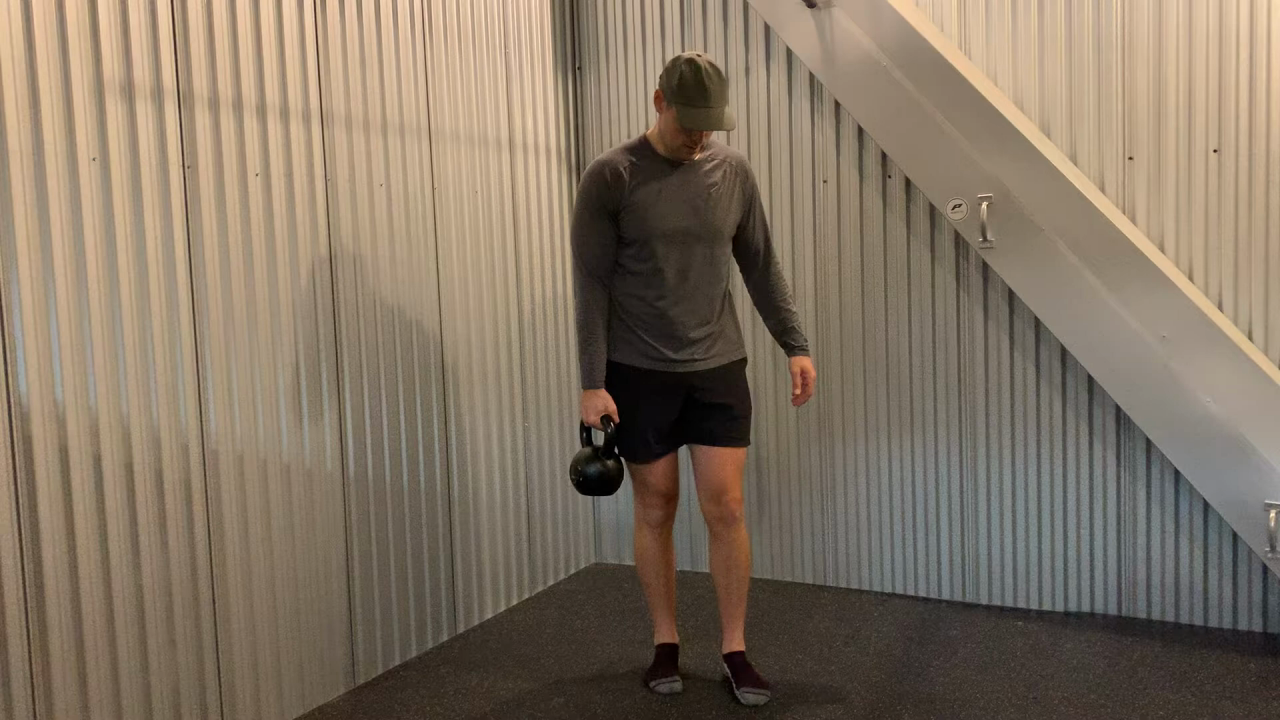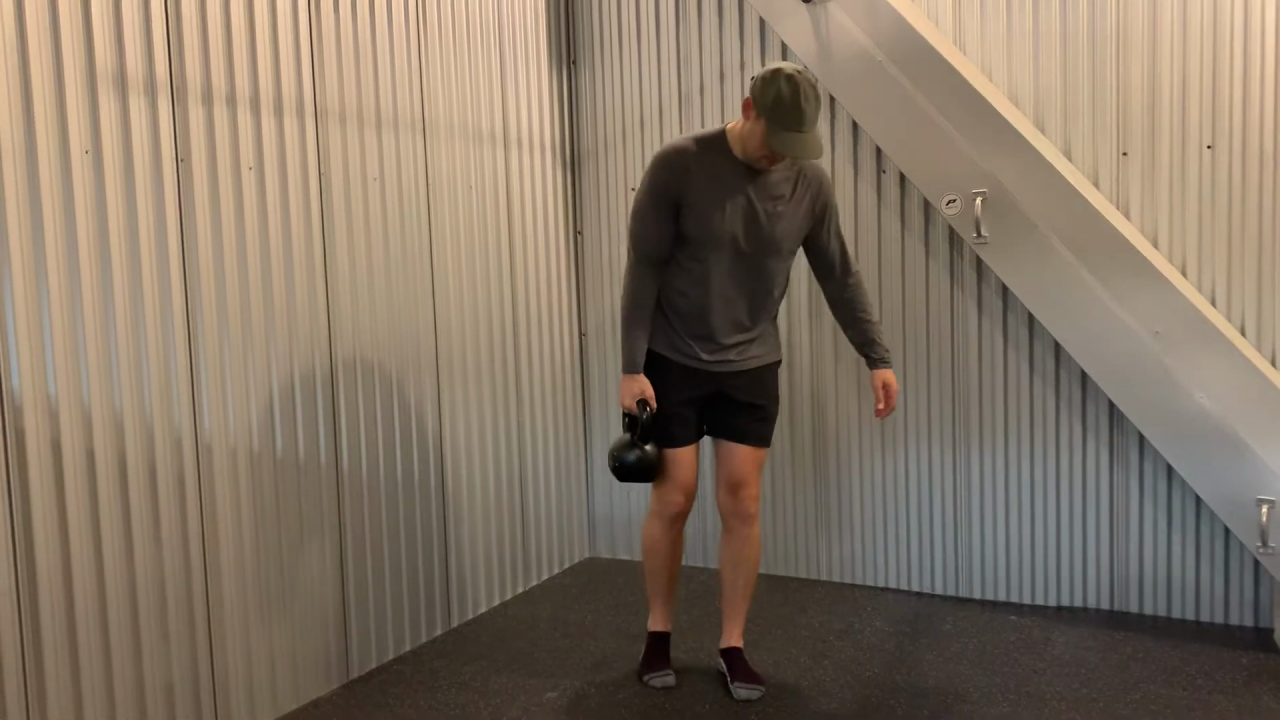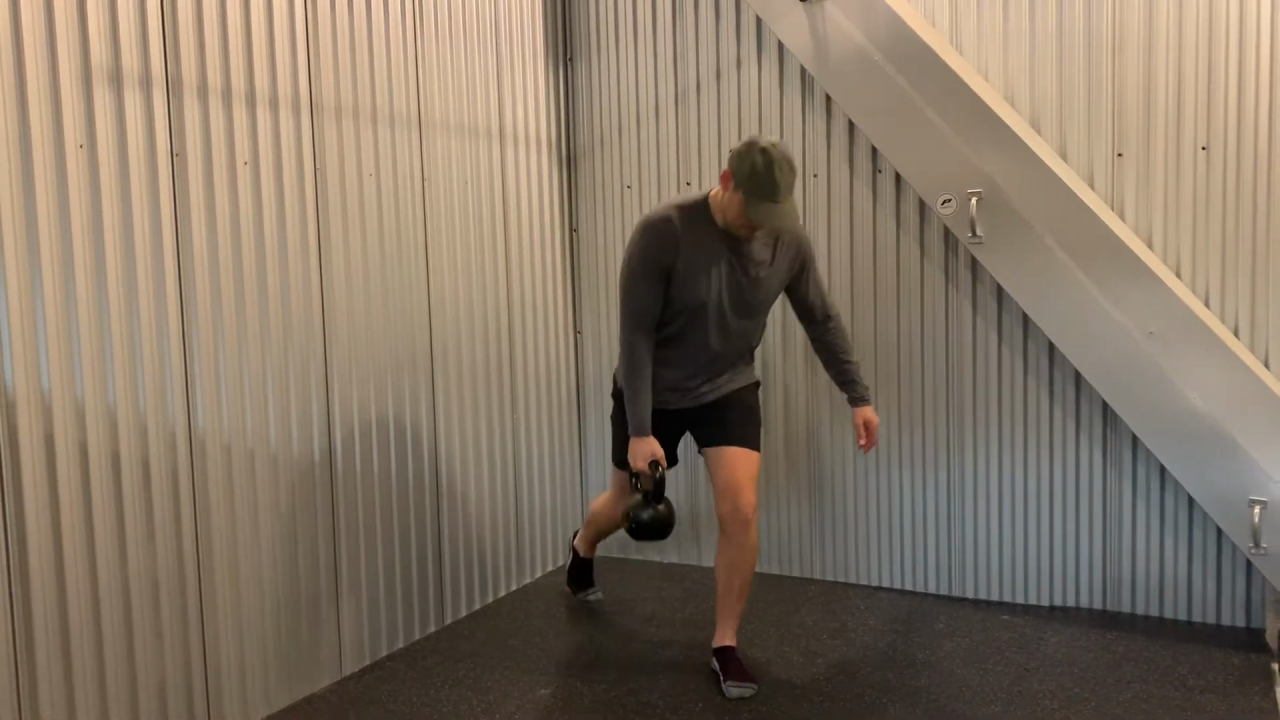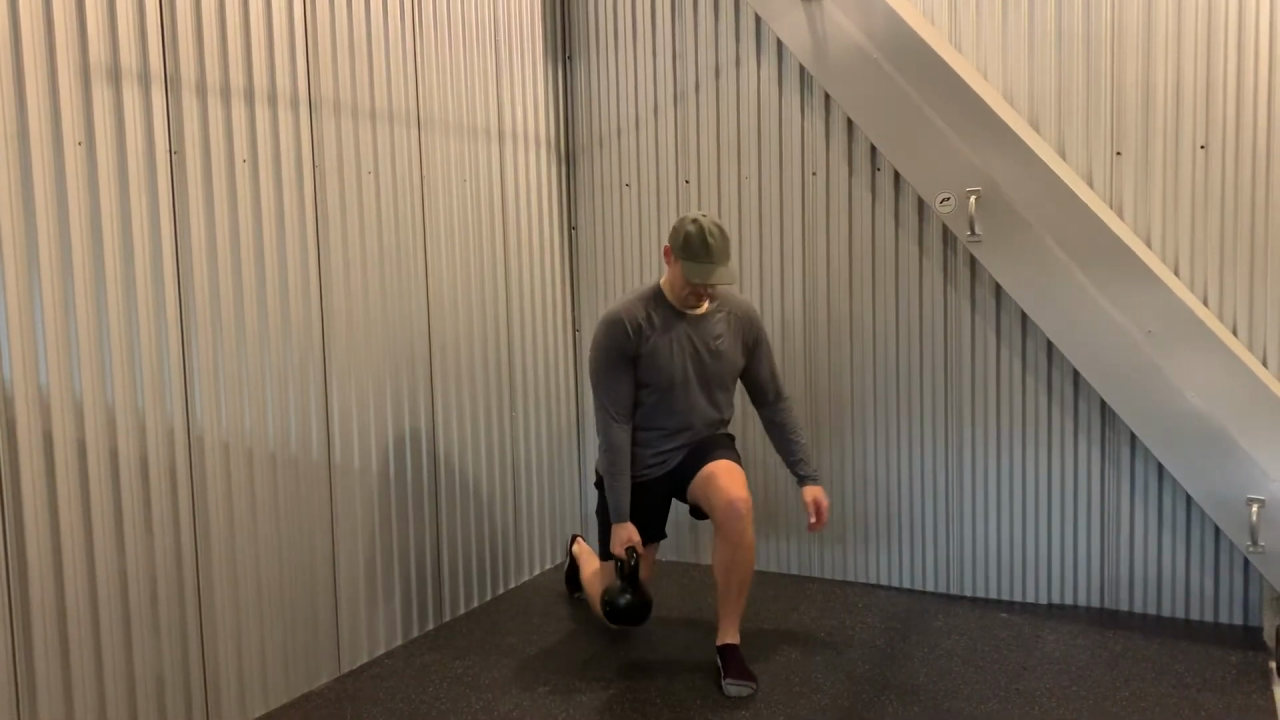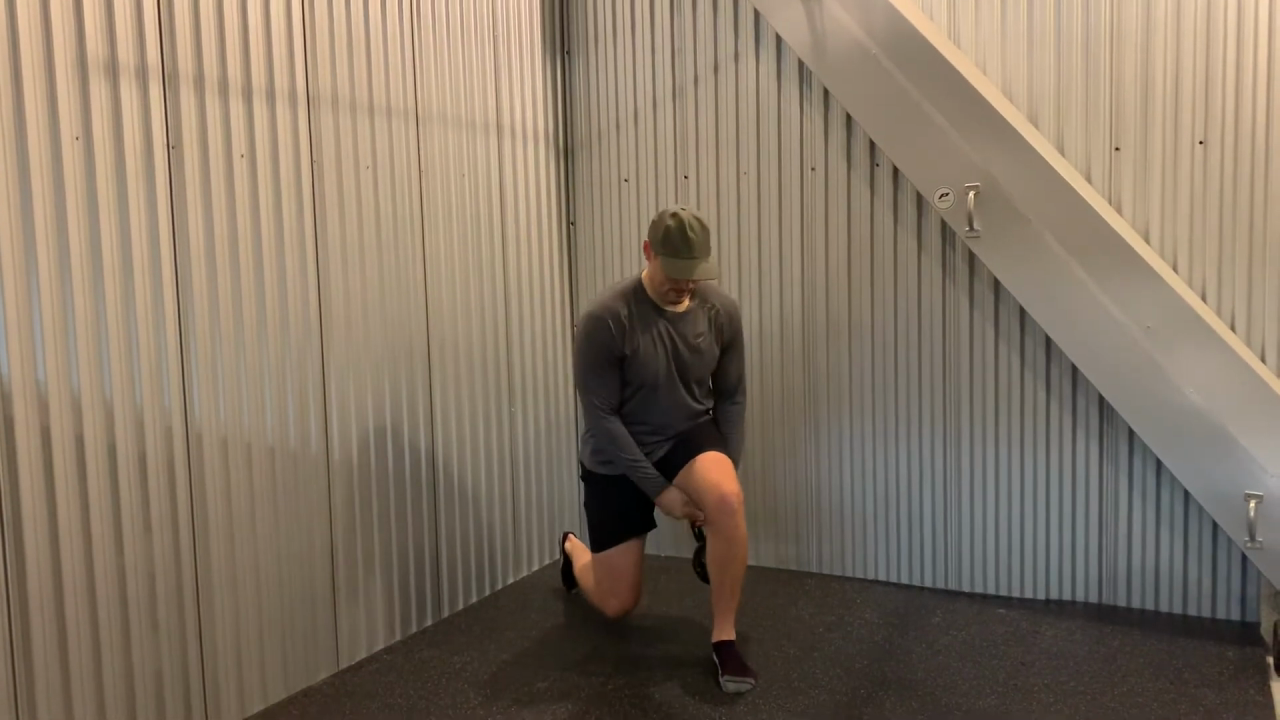
dt=1s
person 1, frame 1
left shoulder: (734, 172)
right shoulder: (611, 177)
left elbow: (761, 267)
right elbow: (592, 284)
left wrist: (795, 346)
right wrist: (593, 383)
left hip: (719, 367)
right hip: (638, 373)
left knee: (726, 508)
right knee: (655, 508)
left ankle: (736, 649)
right ankle: (666, 644)
person 1, frame 2
left shoulder: (810, 183)
right shoulder: (678, 165)
left elbow: (839, 276)
right elbow: (644, 270)
left wrist: (877, 358)
right wrist: (632, 367)
left hip: (752, 365)
right hip: (672, 361)
left knee: (741, 504)
right knee: (672, 499)
left ankle: (732, 645)
right ankle: (659, 634)
person 1, frame 3
left shoulder: (789, 241)
right shoulder: (663, 231)
left elbow: (821, 321)
right elbow: (636, 336)
left wrist: (858, 396)
right wrist: (640, 430)
left hip: (729, 388)
right hip: (656, 391)
left knee: (741, 511)
right knee: (629, 502)
left ankle: (725, 644)
right ankle: (582, 546)
person 1, frame 4
left shoulder: (740, 318)
right shoulder: (623, 324)
left elbow: (773, 403)
right elbow: (613, 424)
left wrist: (807, 478)
right wrist: (621, 519)
left hip: (701, 448)
right hip: (636, 465)
left knee: (736, 504)
left ankle: (728, 643)
right ankle: (582, 552)
person 1, frame 5
left shoulder: (721, 310)
right shoulder: (605, 320)
left elbow: (730, 398)
right elbow: (599, 416)
left wrist: (728, 473)
right wrist: (658, 490)
left hip: (688, 433)
right hip: (617, 457)
left knee: (727, 501)
right knee: (617, 603)
left ankle: (724, 638)
right ankle: (574, 549)
